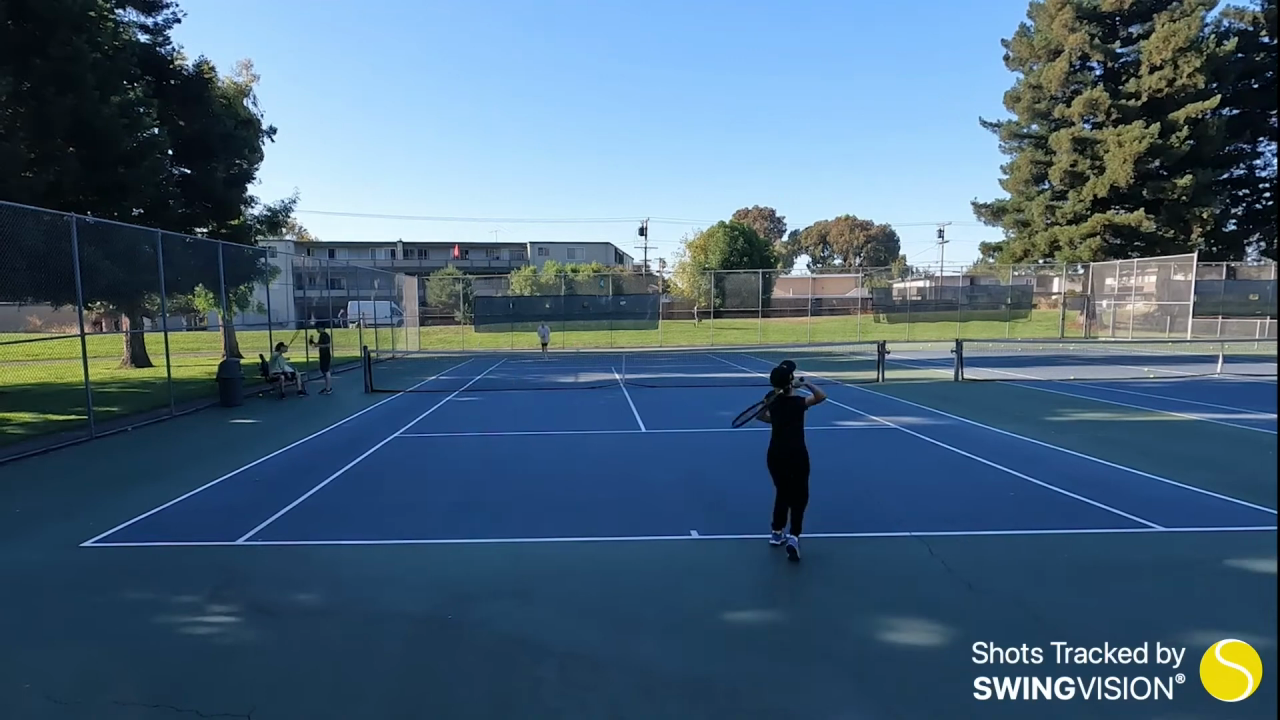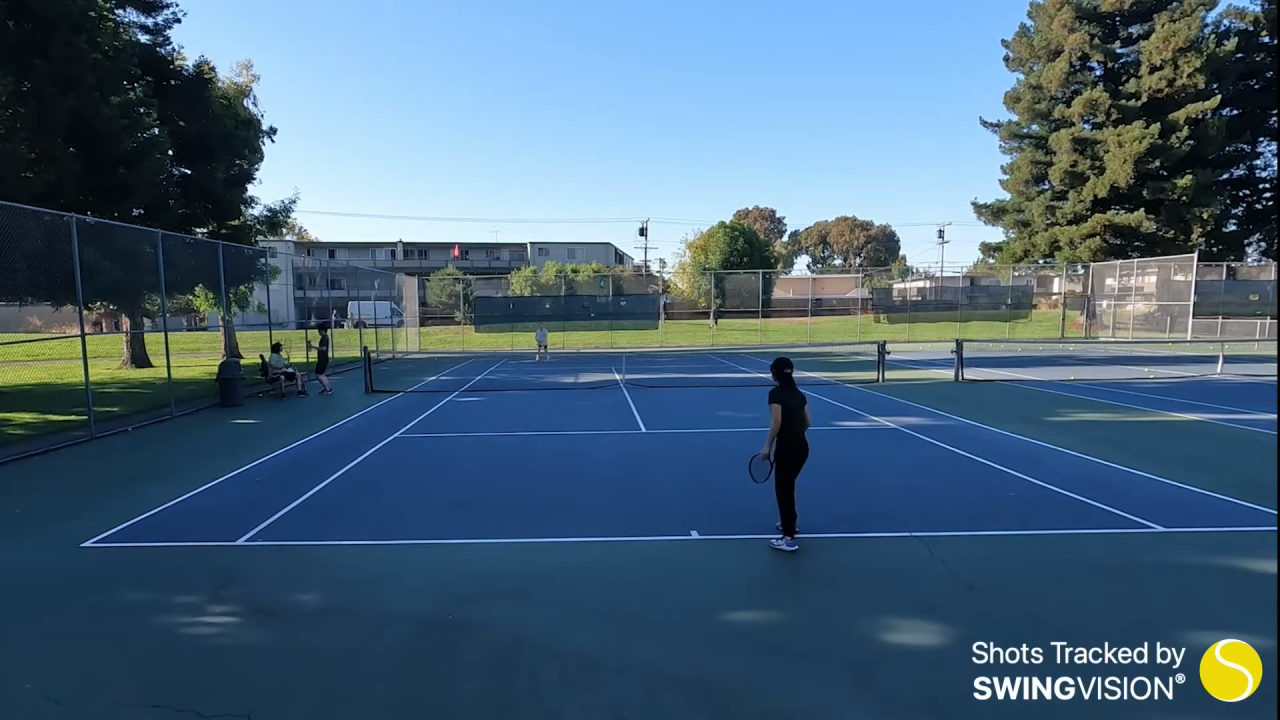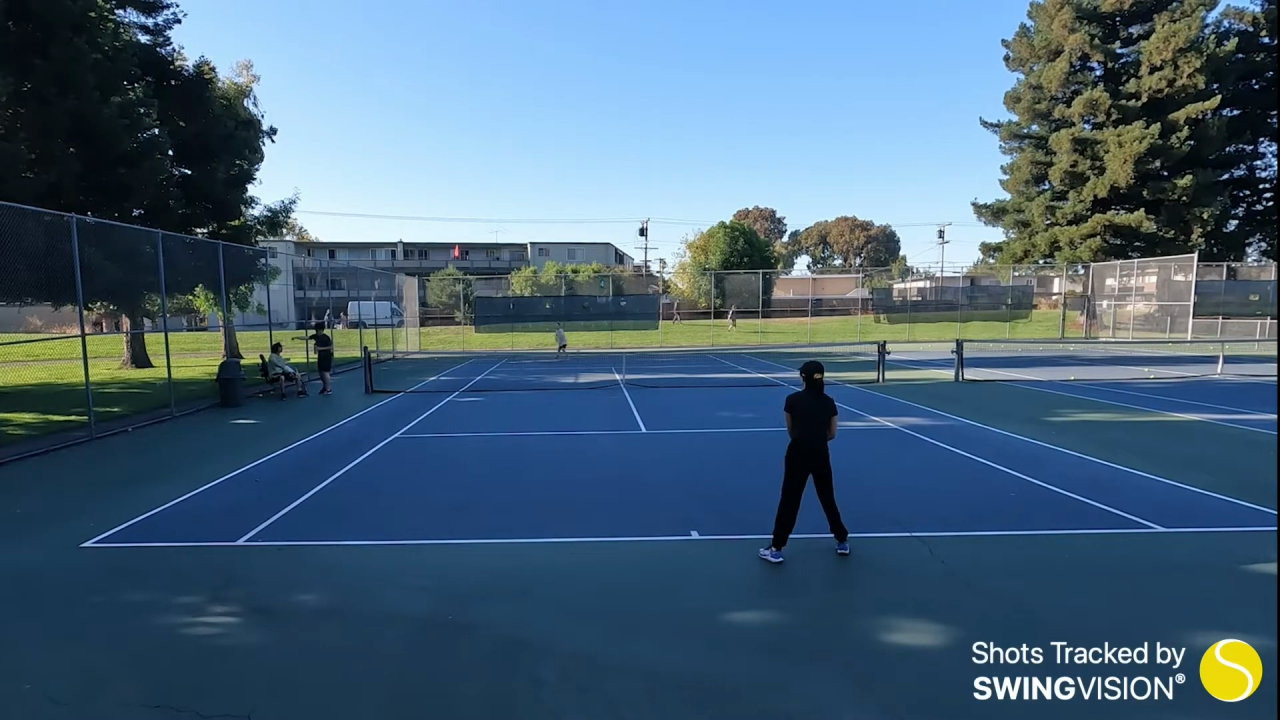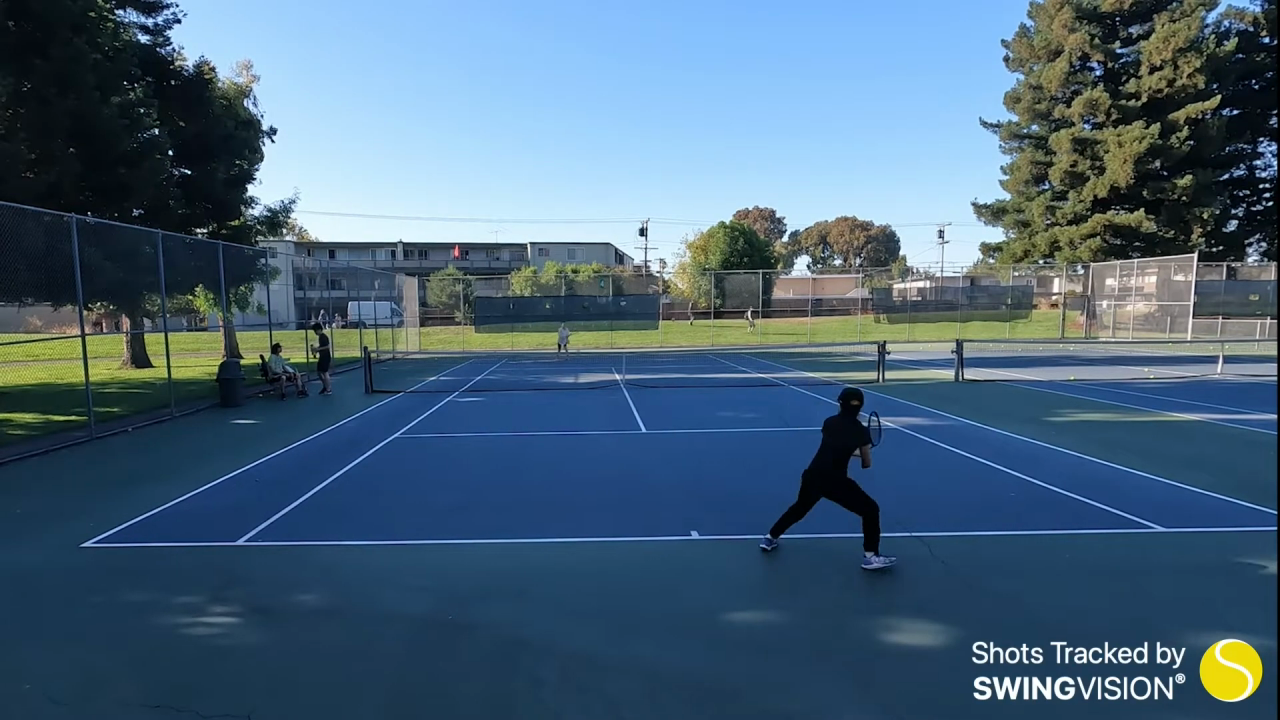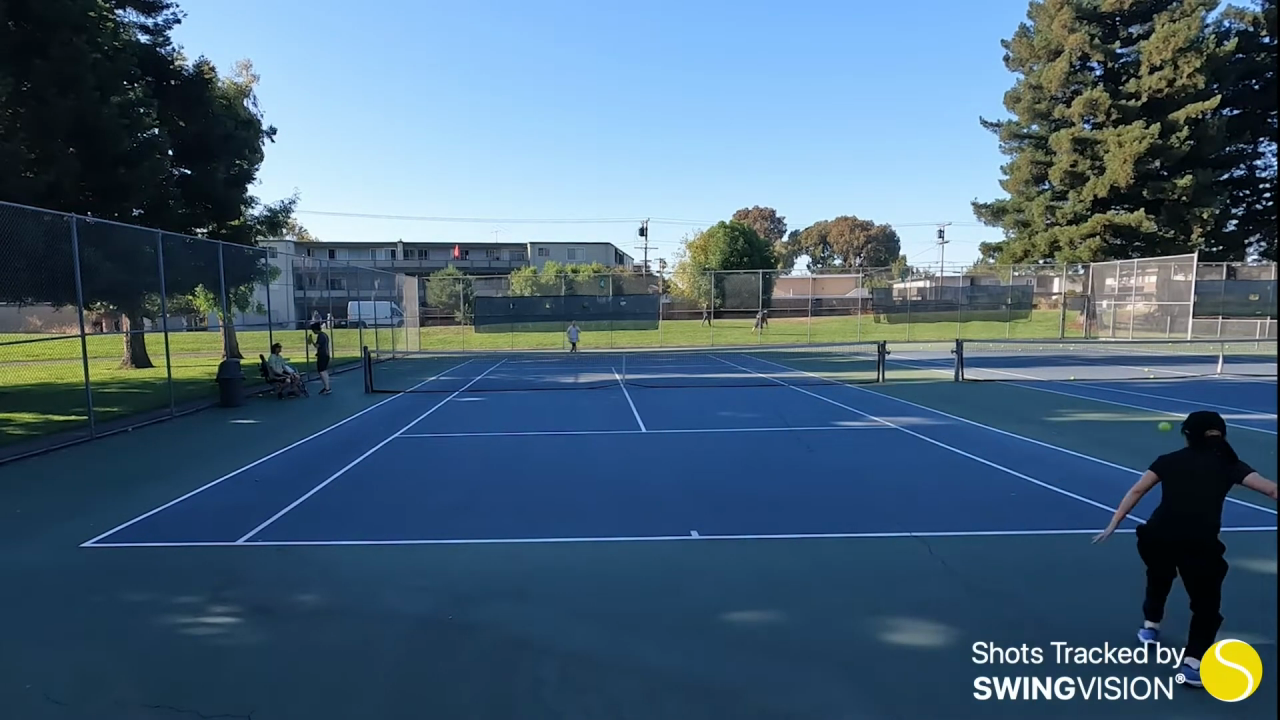
dt=1s
person 1, frame 1
left shoulder: (772, 400)
right shoulder: (795, 402)
left elbow: (761, 416)
right elbow: (821, 397)
right wrist: (807, 384)
left hip: (775, 455)
right hip: (796, 456)
left knee: (783, 494)
right knee: (799, 498)
left ankle: (777, 532)
right ankle: (793, 537)
person 1, frame 2
left shoulder: (776, 393)
right shoulder: (799, 393)
left elbow: (776, 423)
right elbow: (806, 422)
left wrist: (768, 446)
left hip: (788, 447)
right hip: (802, 446)
left knee: (783, 490)
right knee: (787, 486)
left ankle: (789, 538)
right ankle: (789, 523)
person 1, frame 3
left shoulder: (793, 400)
right shoulder: (829, 403)
left elbow: (790, 431)
right elbow: (832, 434)
left hip: (798, 455)
right hip: (821, 455)
left knee: (789, 502)
right knee: (828, 500)
left ankle: (776, 549)
right ankle: (842, 542)
person 1, frame 4
left shoulder: (829, 423)
right shoulder: (861, 431)
right elbow: (866, 464)
right wrist: (857, 454)
left hip: (813, 476)
right hip: (836, 480)
left knee: (800, 507)
right knee: (870, 511)
left ankle: (770, 538)
right ankle: (871, 555)
person 1, frame 5
left shoulder: (1168, 461)
right shoulder: (1231, 465)
left elbow: (1136, 492)
right elbow: (1271, 489)
left wrist: (1112, 525)
left hip: (1158, 536)
right hip: (1201, 543)
left knee: (1159, 575)
right knee: (1206, 608)
left ankle: (1151, 625)
right ankle: (1192, 665)
